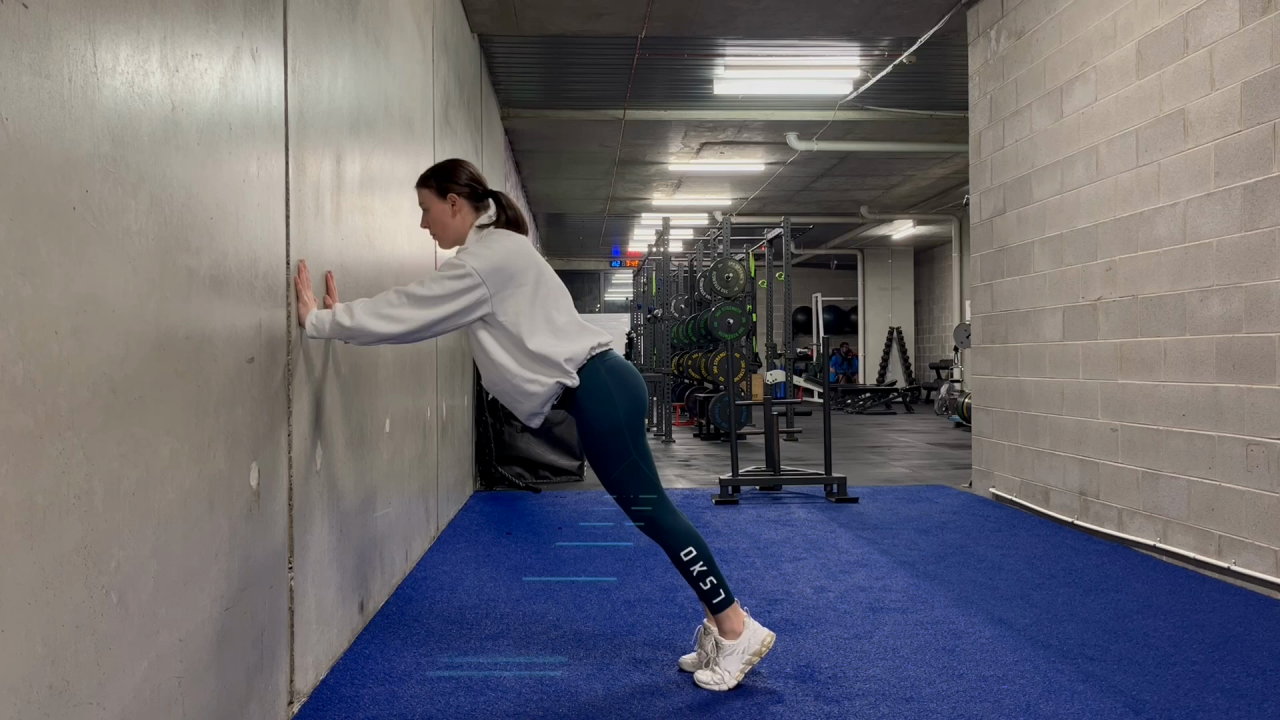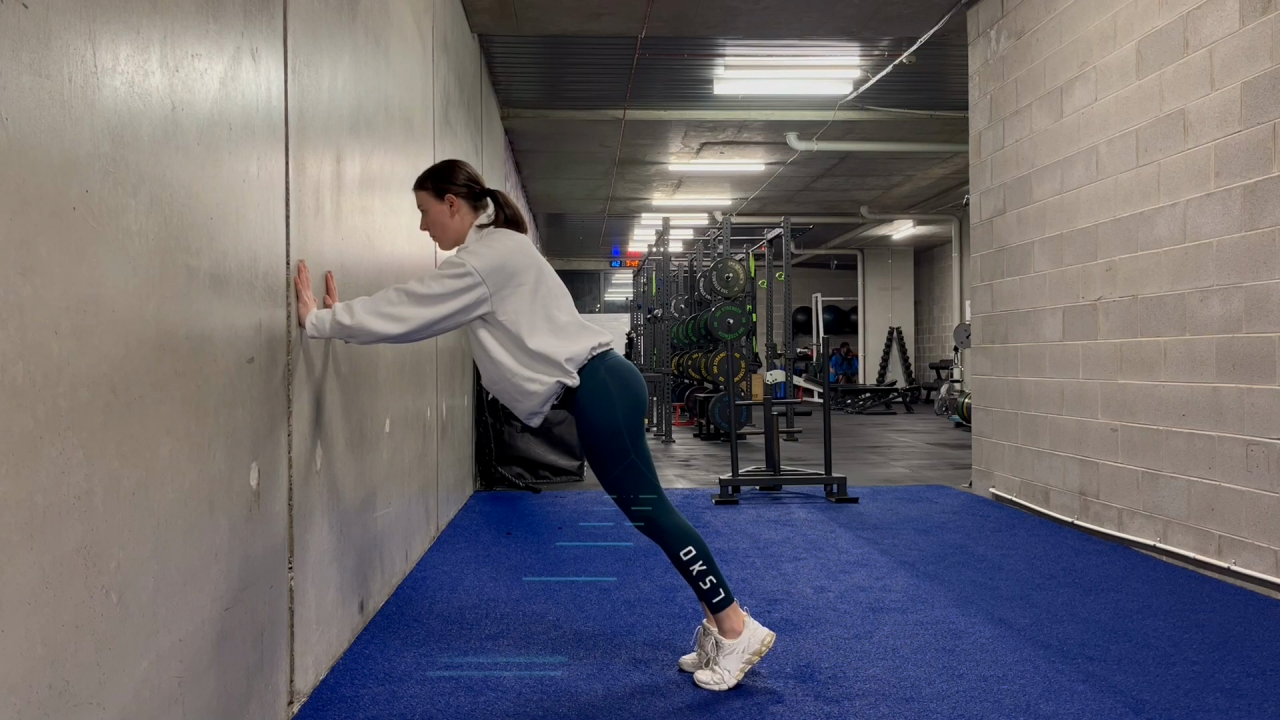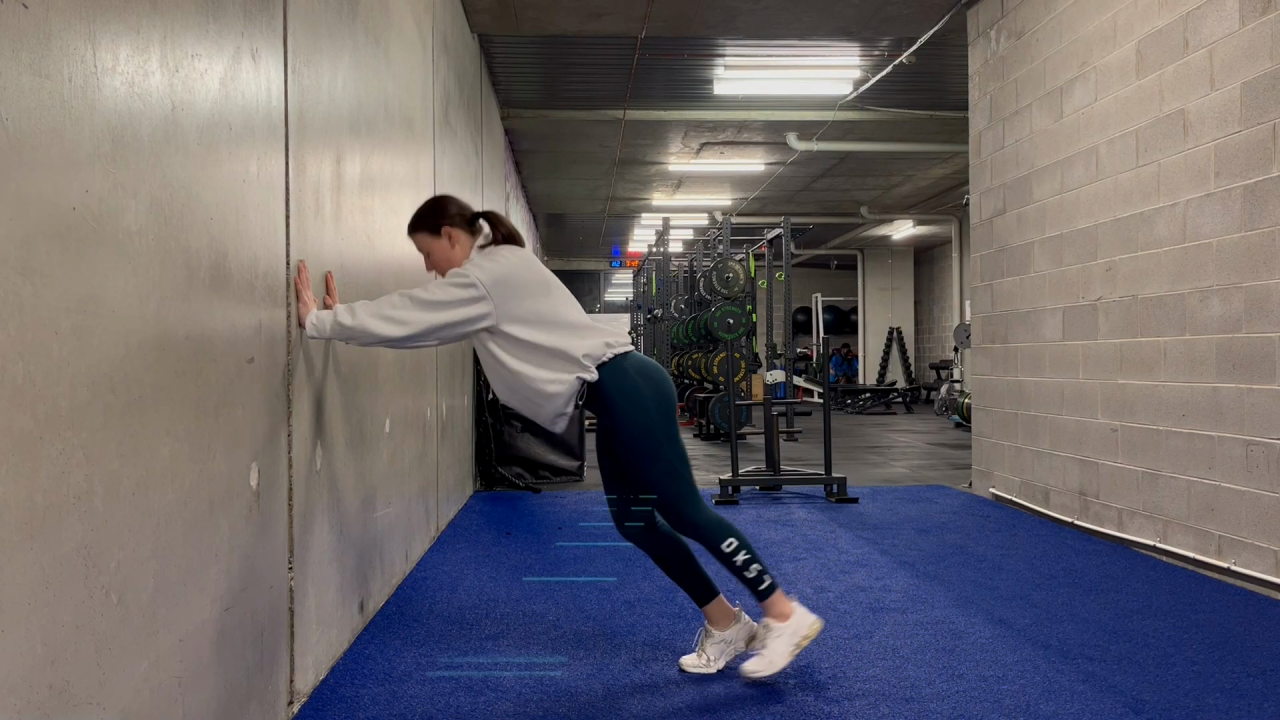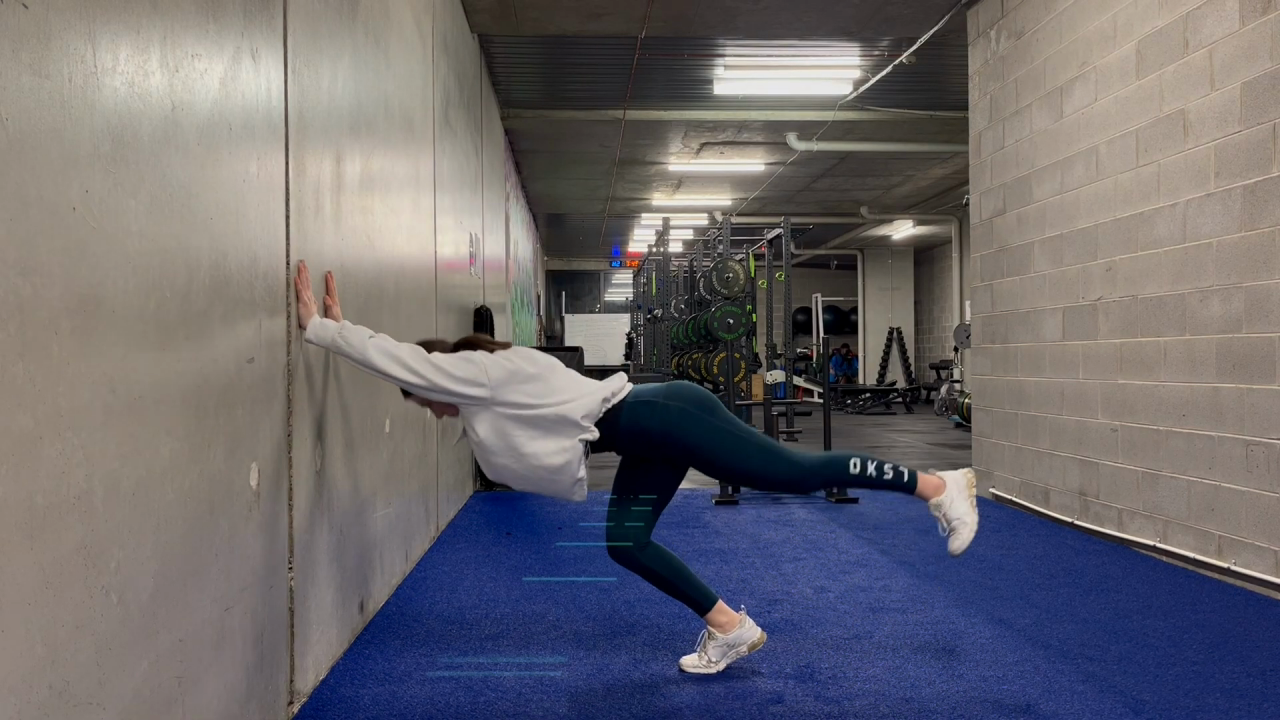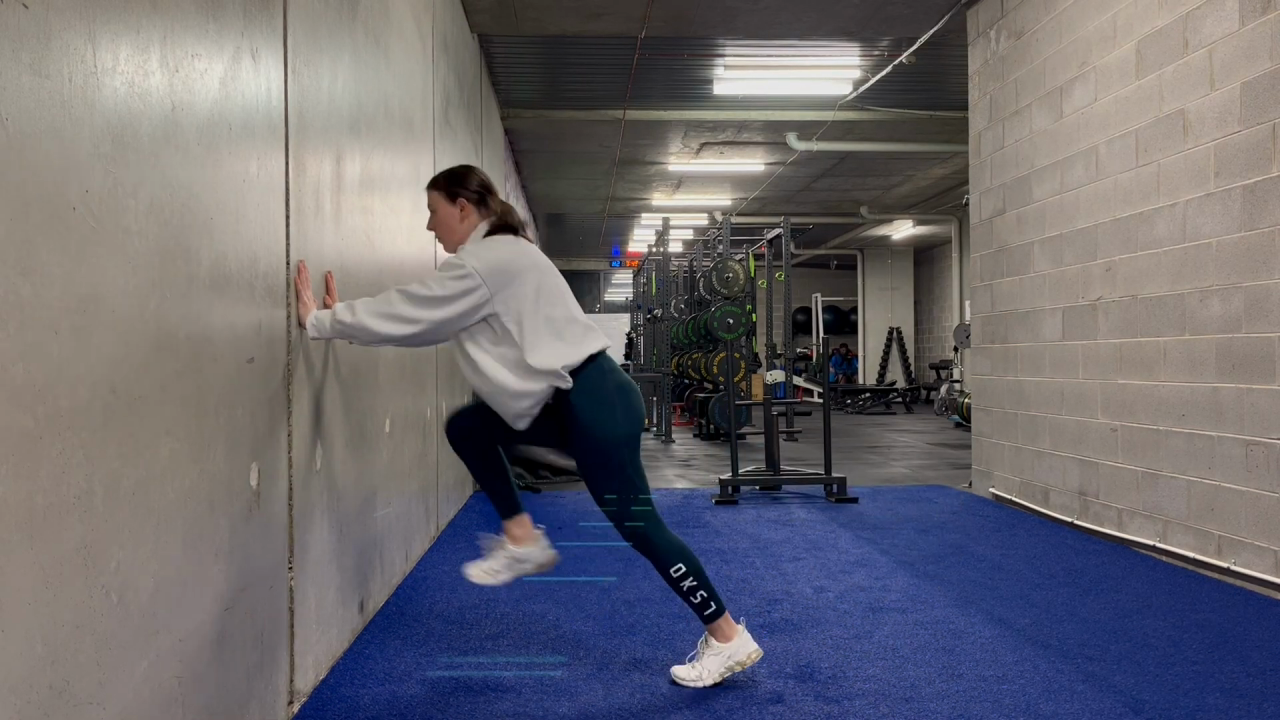
dt=1s
person 1, frame 1
left shoulder: (487, 258)
right shoulder: (494, 254)
left elbow: (409, 312)
right elbow: (418, 311)
left wrist: (319, 320)
right wrist: (345, 315)
left hip: (597, 390)
right hip: (598, 389)
left knee: (648, 510)
right knee: (647, 510)
left ankle: (737, 629)
right ankle: (720, 625)
person 1, frame 2
left shoulder: (486, 257)
right shoulder: (494, 252)
left elbow: (407, 311)
right elbow: (415, 310)
left wrist: (319, 319)
right wrist: (345, 315)
left hip: (597, 389)
right hip: (597, 388)
left knee: (647, 511)
right knee: (645, 510)
left ankle: (737, 630)
right ankle: (720, 624)
person 1, frame 3
left shoulder: (488, 275)
right shoulder: (490, 275)
left elbow: (405, 317)
right elbow: (410, 317)
left wrist: (318, 320)
right wrist: (342, 313)
left hip: (627, 388)
right hip: (616, 395)
left knee: (682, 511)
right knee: (636, 522)
left ankle: (783, 614)
right ankle: (728, 623)
person 1, frame 4
left shoulder: (482, 373)
right shoulder: (488, 375)
left elbow: (408, 360)
right elbow: (414, 363)
left wrist: (320, 327)
right wrist: (340, 327)
left hip: (667, 422)
right hip: (652, 436)
left knee: (797, 473)
right knee: (626, 542)
left ankle: (938, 488)
right ankle: (729, 627)
person 1, frame 5
left shoulder: (485, 262)
right shoulder: (498, 255)
left elbow: (410, 314)
right elbow: (420, 314)
left wrist: (321, 321)
right wrist: (346, 316)
left hip: (595, 401)
right hip: (570, 399)
left knee: (638, 525)
right knee: (467, 428)
left ankle: (729, 638)
right ankle: (521, 538)
